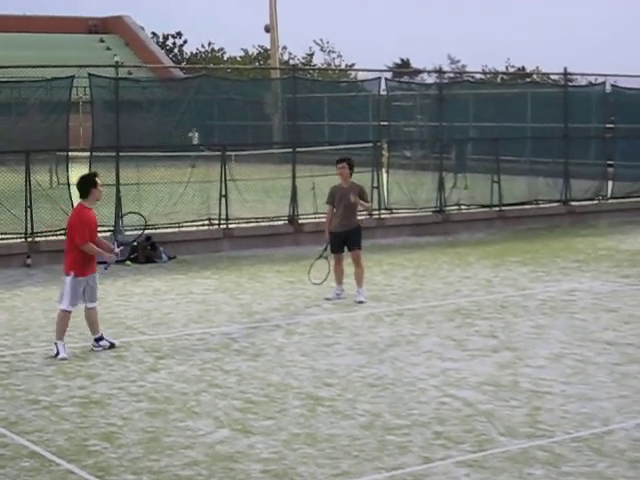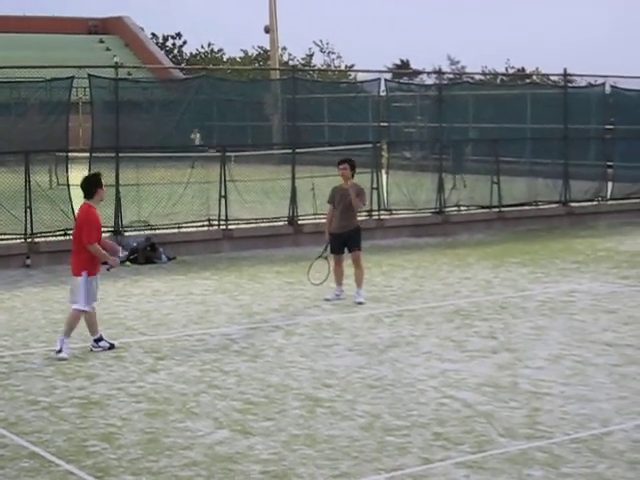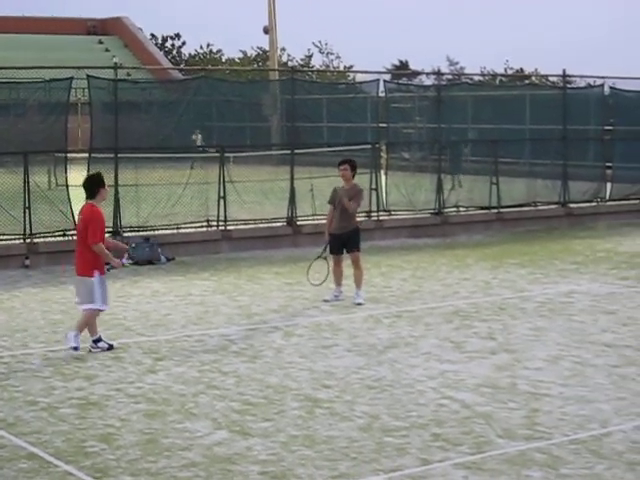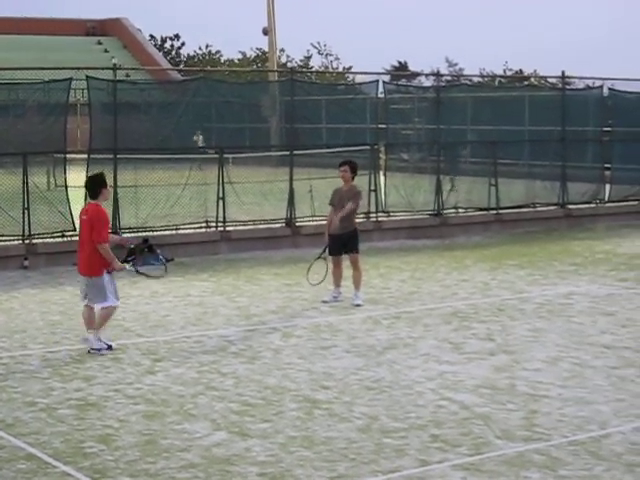
dt=0.1s
person 1, frame 1
left shoulder: (90, 211)
right shoulder: (80, 214)
right elbow: (84, 244)
left wrist: (110, 247)
right wrist: (104, 255)
left hip: (89, 268)
right hip: (76, 269)
left knee: (91, 305)
right knee: (67, 307)
left ankle: (98, 339)
right ankle: (59, 343)
person 1, frame 2
left shoulder: (88, 211)
right shoulder: (90, 214)
right elbow: (91, 245)
left wrist: (114, 247)
right wrist: (109, 258)
left hip: (87, 267)
right hip: (85, 268)
left knee: (89, 305)
right knee: (82, 307)
left ankle: (97, 339)
right ankle: (63, 340)
person 1, frame 3
left shoulder: (86, 210)
right shoulder: (94, 213)
right elbow: (95, 244)
left wrist: (116, 244)
right wrist: (112, 260)
left hip: (84, 266)
right hip: (91, 268)
left knee: (92, 304)
right knee: (97, 306)
left ankle: (95, 340)
right ankle: (75, 334)
person 1, frame 4
left shoulder: (86, 210)
right shoulder: (100, 213)
right elbow: (101, 244)
left wrist: (118, 240)
right wrist: (114, 262)
left hip: (84, 267)
right hip: (98, 267)
left knee: (89, 304)
right knee: (110, 304)
left ankle: (93, 340)
right ankle: (93, 334)
person 2, frame 1
left shoulder: (358, 188)
right shoulder: (334, 190)
left elbow: (369, 205)
right elbow: (330, 211)
left wrist: (359, 203)
right wrist: (327, 230)
left hip: (353, 228)
right hip: (336, 230)
left knee: (357, 259)
right knee: (337, 260)
left ankle: (360, 291)
right ankle: (339, 290)
person 2, frame 2
left shoulder: (358, 189)
right shoulder: (335, 190)
left elbow: (359, 207)
right elbow: (331, 211)
left wrist: (352, 193)
right wrist: (327, 230)
left hip: (352, 230)
right hip: (336, 231)
left knee: (356, 260)
right knee: (337, 261)
left ankle: (359, 292)
right ankle: (339, 291)
person 2, frame 3
left shoulder: (357, 190)
right shoulder: (335, 190)
left elbow: (352, 209)
right elbow: (331, 211)
left wrist: (344, 196)
right wrist: (327, 230)
left hip: (351, 230)
right hip: (335, 231)
left knee: (356, 260)
right knee: (336, 261)
left ankle: (358, 293)
right ankle: (337, 292)
person 2, frame 4
left shoulder: (356, 192)
right shoulder: (336, 191)
left elbow: (349, 208)
right elbow: (331, 212)
left wrist: (338, 217)
right wrist: (327, 231)
left hip: (349, 232)
right hip: (335, 233)
left knee: (354, 262)
right knee: (336, 262)
left ankle: (357, 294)
right ankle: (336, 293)
